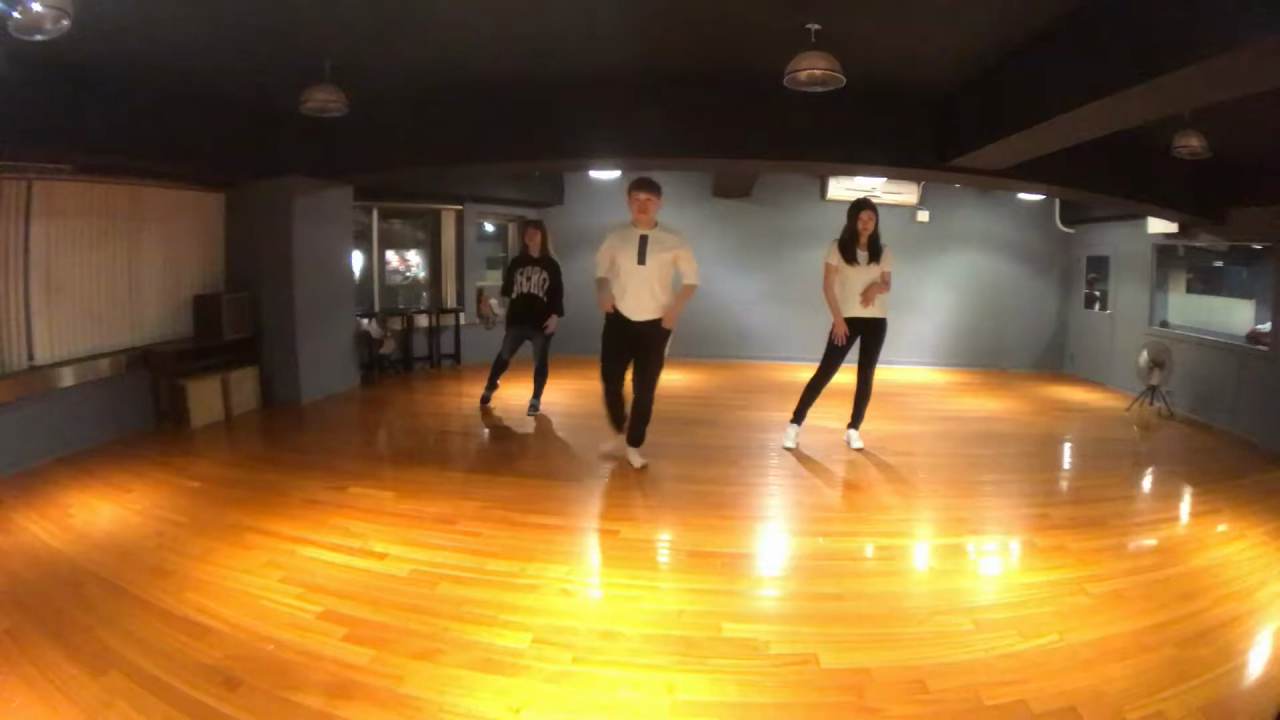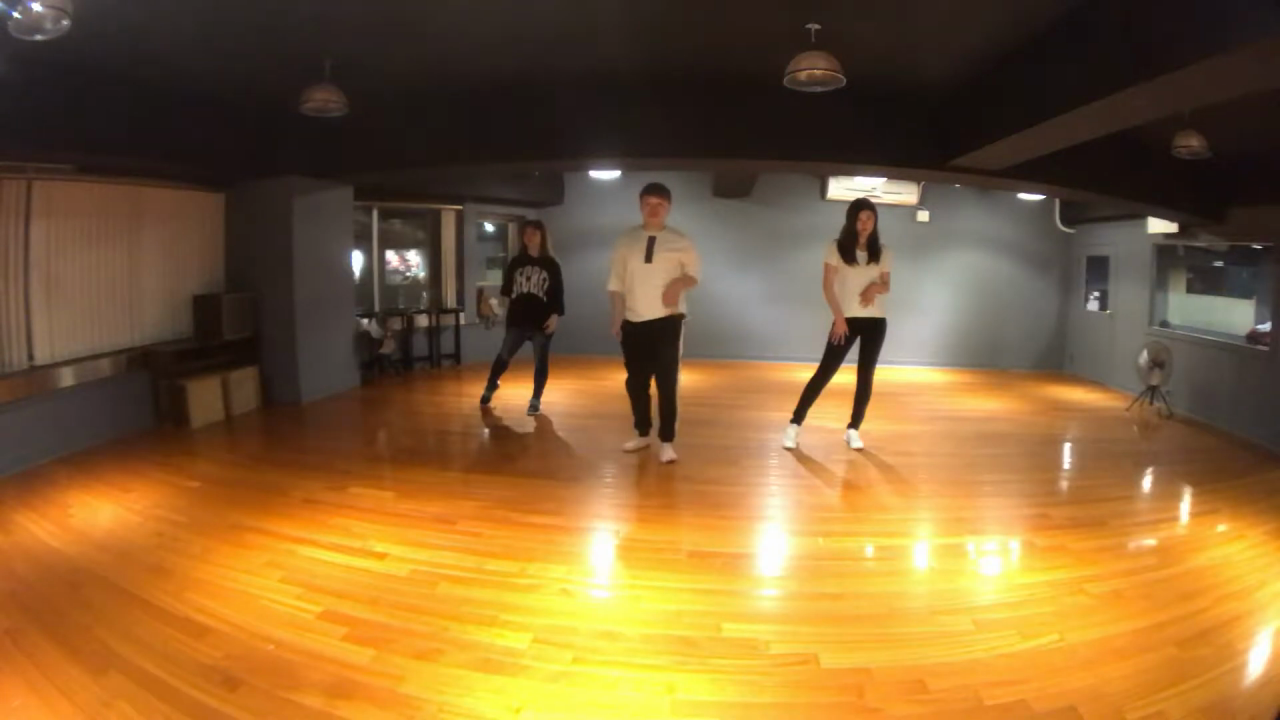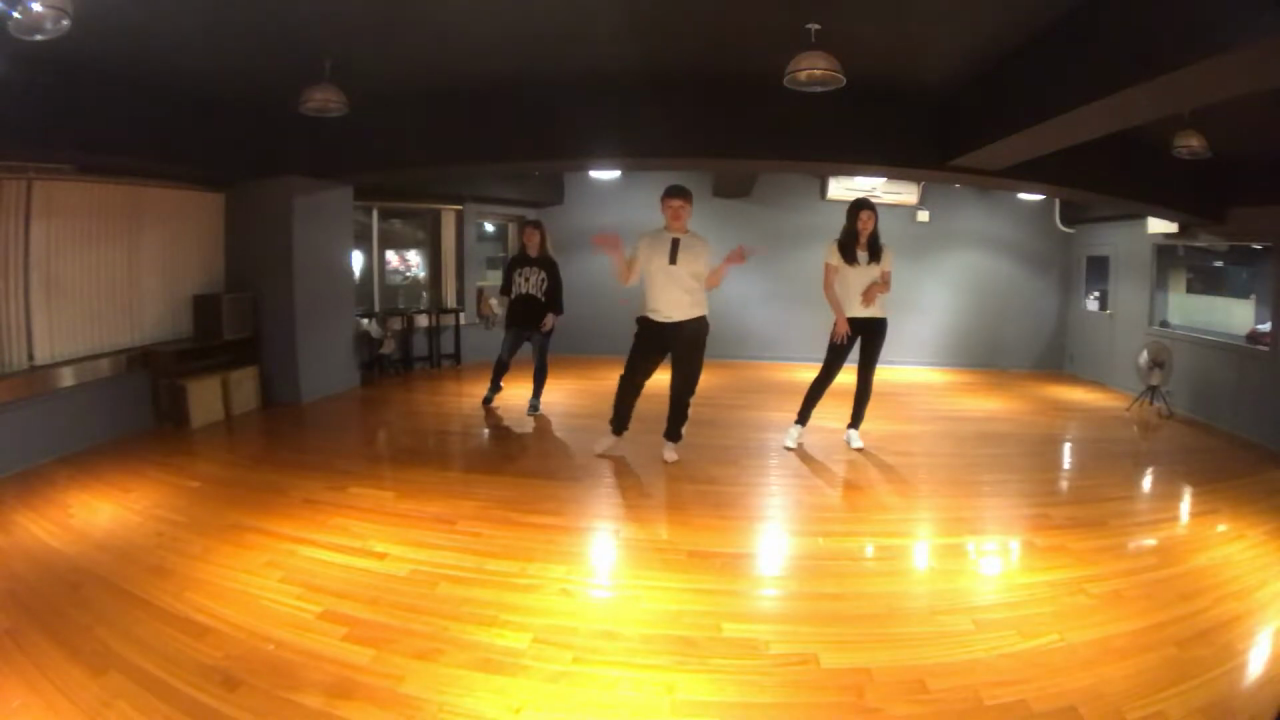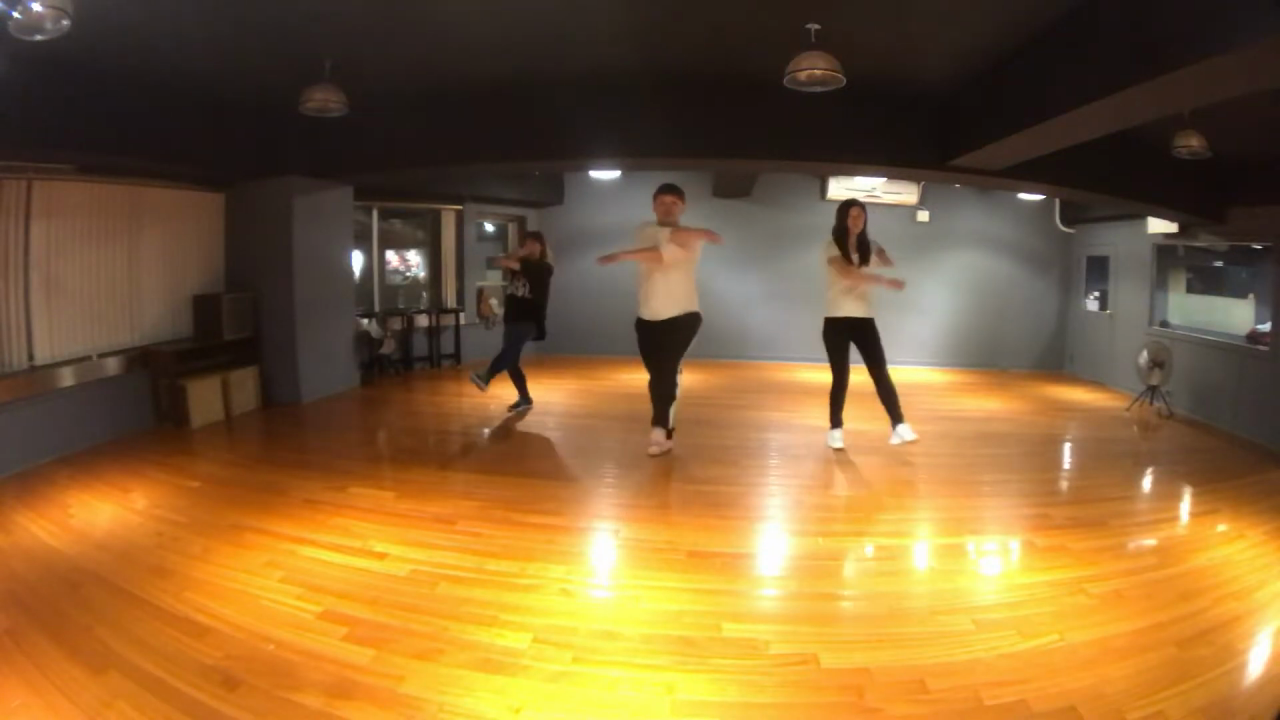
dt=0.7s
person 1, frame 1
left shoulder: (673, 241)
right shoulder: (615, 237)
left elbow: (690, 279)
right elbow: (603, 269)
left wrist: (674, 307)
right wrist: (603, 291)
left hip: (657, 322)
right hip: (619, 319)
left knee: (644, 387)
right knee: (610, 380)
left ankle: (634, 445)
right ankle: (620, 434)
person 1, frame 2
left shoulder: (680, 242)
right shoulder: (627, 241)
left elbow: (694, 276)
right elbow: (616, 282)
left wrist: (679, 285)
right wrist: (617, 317)
left hip: (667, 320)
right hip: (633, 322)
left knee: (666, 382)
right knee: (636, 383)
left ankle: (667, 441)
right ankle: (643, 434)
person 1, frame 3
left shoulder: (700, 245)
right shoulder: (648, 242)
left elbow: (709, 284)
right elbow: (628, 278)
left wrist: (727, 263)
right wrist: (617, 253)
left hip: (691, 325)
right hip: (654, 322)
left knee: (683, 387)
right knee: (632, 377)
left ankle: (671, 440)
right ankle: (615, 432)
person 1, frame 4
left shoulder: (691, 239)
right shoulder: (647, 230)
left elbow: (663, 256)
right elbow: (670, 235)
left wrist: (620, 256)
right wrist: (703, 233)
left hip: (683, 316)
right hip: (649, 319)
left knee: (667, 369)
right knee: (658, 376)
left ankle: (661, 425)
right ankle: (664, 434)
person 2, frame 1
left shoulder: (883, 252)
right shoulder: (838, 248)
left elbow: (887, 285)
right elbow: (828, 286)
left wrist: (877, 287)
right wrist: (837, 318)
left hip: (876, 321)
right hip: (846, 319)
left knee: (866, 375)
right knee: (825, 371)
left ankle: (853, 429)
right ankle: (795, 424)
person 2, frame 2
left shoulder: (882, 252)
right shoulder: (837, 248)
left elbow: (887, 285)
right elbow: (828, 286)
left wrist: (876, 287)
right wrist: (838, 317)
left hip: (875, 321)
right hip: (846, 319)
left knee: (865, 376)
right knee: (825, 372)
left ankle: (853, 429)
right ankle: (795, 425)
person 2, frame 3
left shoulder: (882, 252)
right shoulder: (837, 248)
left elbow: (887, 285)
right elbow: (828, 286)
left wrist: (877, 287)
right wrist: (840, 317)
left hip: (876, 321)
right hip: (847, 320)
left knee: (865, 377)
right knee: (828, 373)
left ankle: (853, 429)
right ankle: (799, 425)
person 2, frame 4
left shoulder: (870, 249)
right shoulder: (833, 248)
left elbow: (887, 263)
right elbow: (846, 273)
left wrist: (882, 258)
right wrist: (884, 281)
left hip: (864, 320)
right hip: (836, 321)
left knee: (879, 372)
right knee: (841, 379)
left ankle: (898, 425)
right ankle: (836, 429)
person 3, frame 1
left shoulder: (551, 265)
right shoulder: (516, 263)
left elbow: (558, 293)
right elbow: (507, 289)
left wrist: (555, 316)
left hip: (541, 321)
right hip: (517, 319)
left knee: (541, 360)
right knee: (504, 355)
left ankle: (536, 400)
right ankle: (490, 386)
person 3, frame 2
left shoulder: (551, 264)
right shoulder: (516, 263)
left elbow: (558, 293)
right elbow: (507, 289)
left wrist: (555, 315)
left hip: (542, 321)
right hip: (518, 319)
left knee: (541, 361)
right knee: (504, 355)
left ankle: (535, 400)
right ankle: (490, 386)
person 3, frame 3
left shoulder: (549, 264)
right shoulder: (515, 262)
left elbow: (556, 293)
right elbow: (506, 290)
left wrist: (553, 314)
right wrist: (508, 309)
left hip: (540, 321)
right hip: (517, 319)
left knee: (539, 361)
right knee: (504, 355)
left ankle: (535, 400)
right ankle: (494, 387)
person 3, frame 4
left shoulder: (543, 268)
right shoulder: (520, 264)
left elbow: (524, 267)
right elbow: (506, 262)
left wrist: (510, 263)
right wrist: (524, 252)
left hip: (530, 320)
right hip: (513, 320)
left knee: (510, 348)
right knee: (511, 361)
left ankle: (485, 378)
right ankle: (525, 399)
